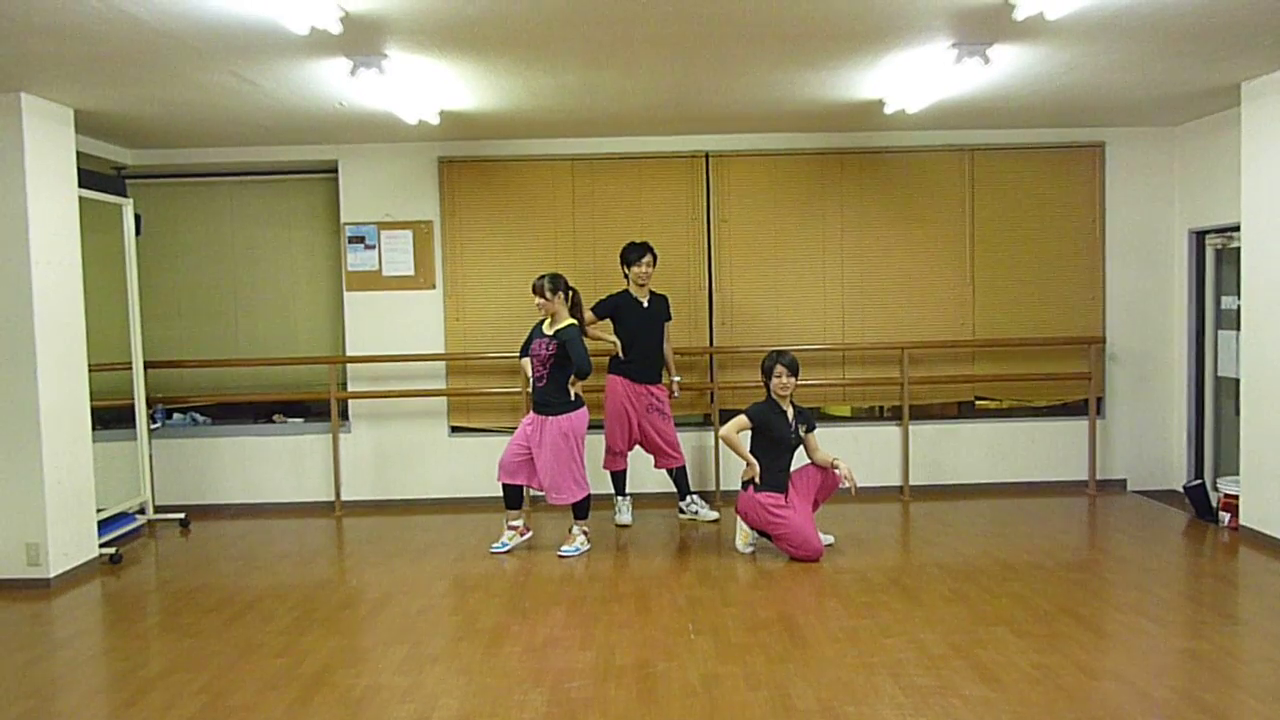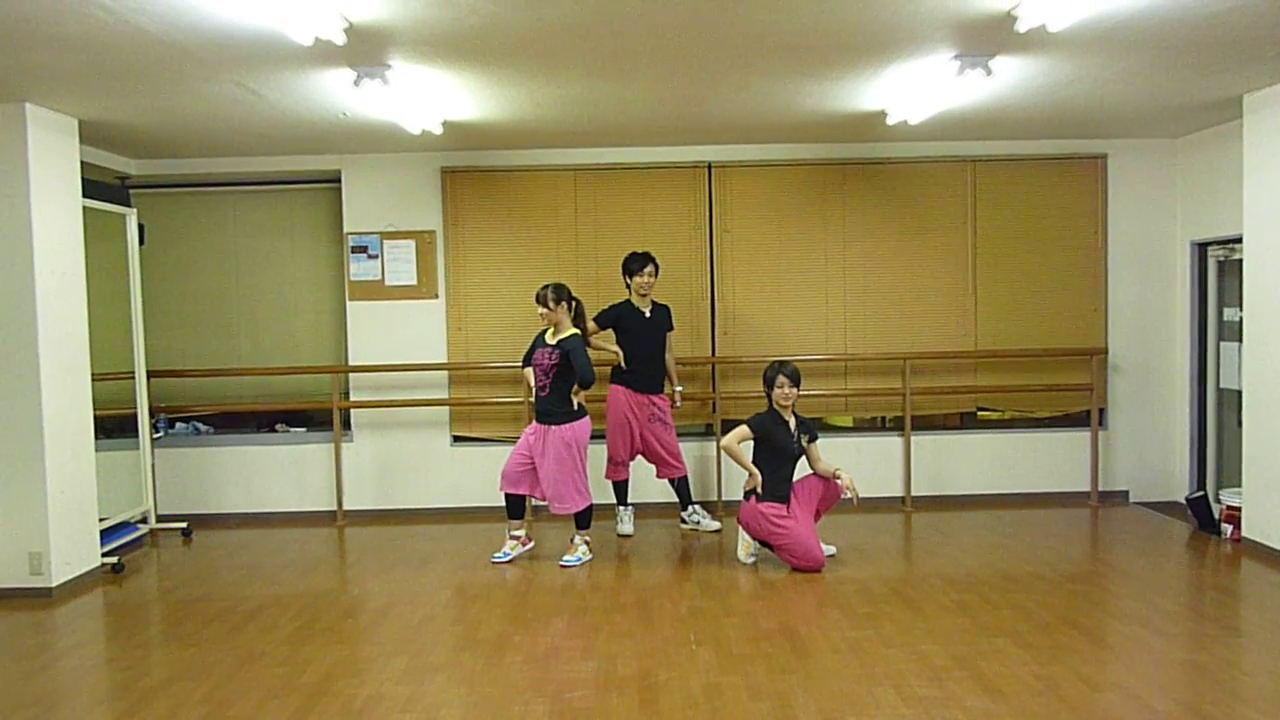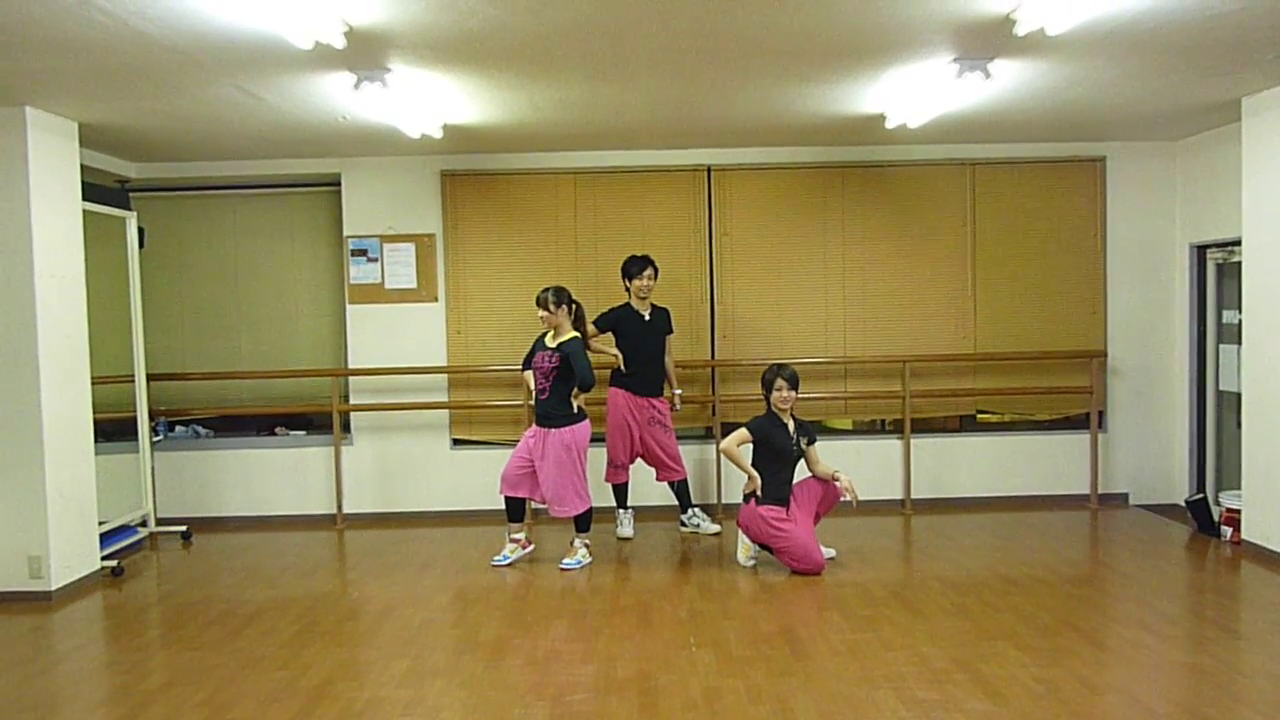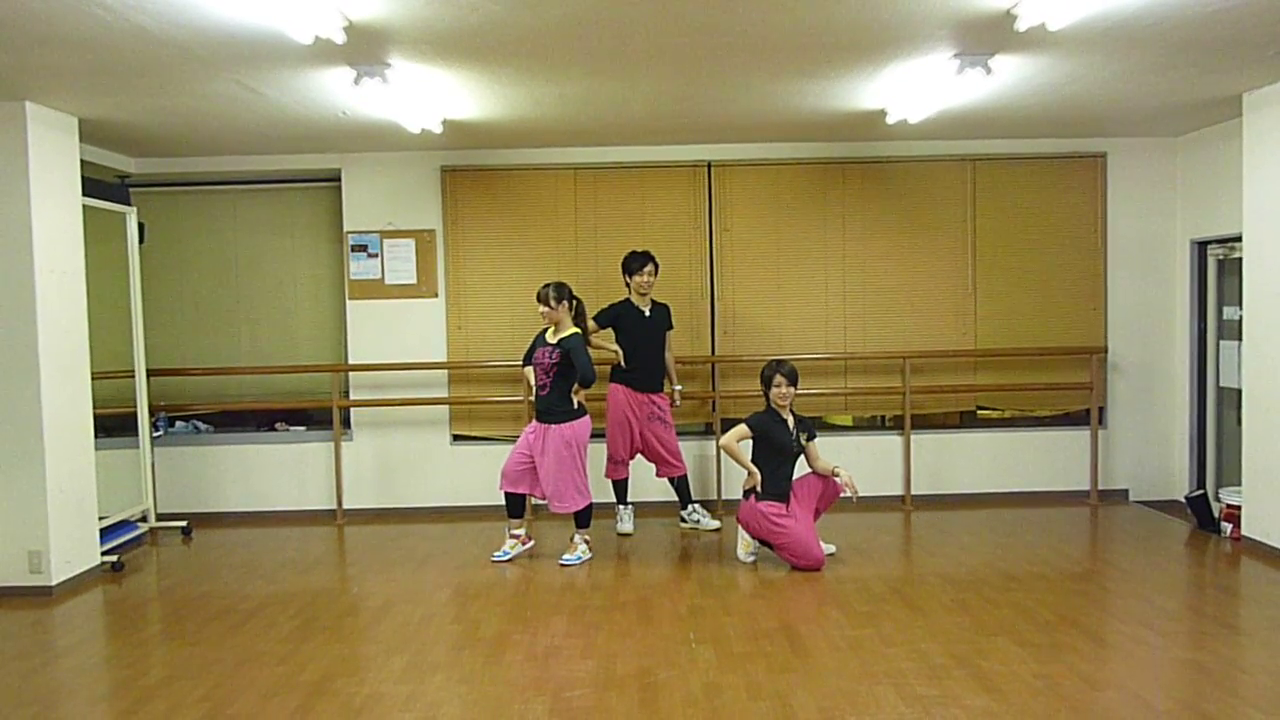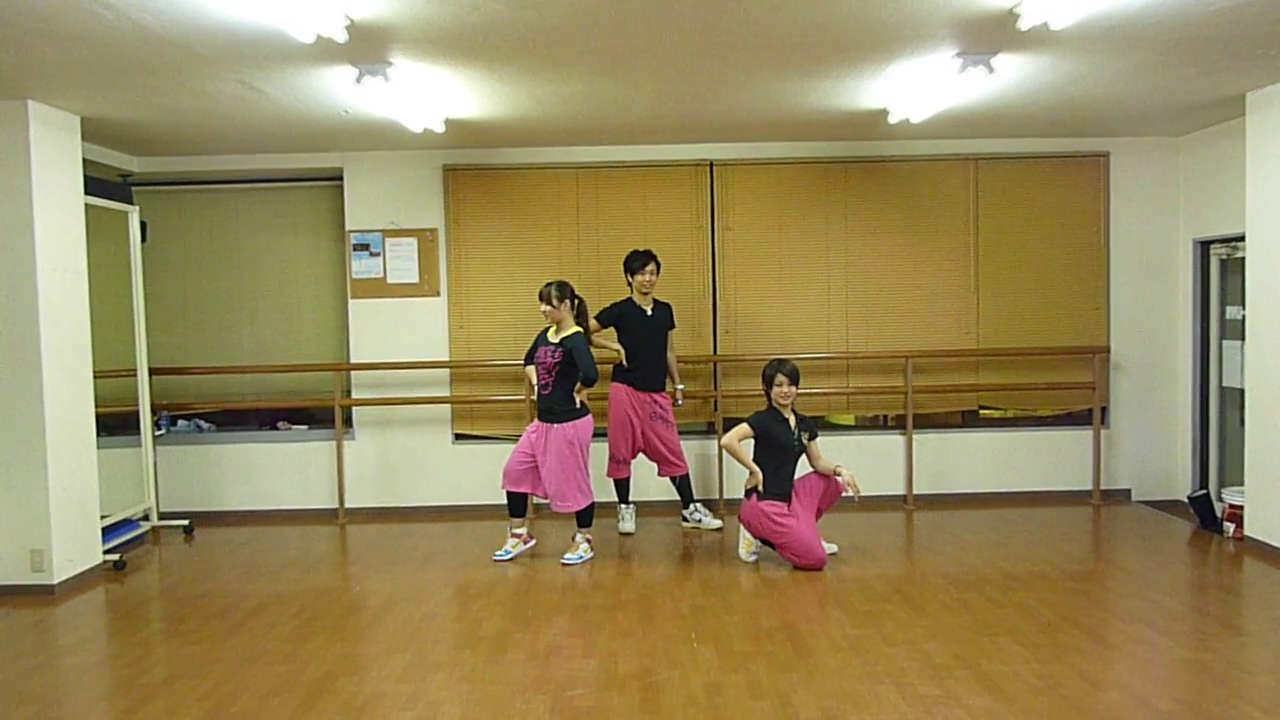
dt=0.5s
person 1, frame 1
left shoulder: (661, 302)
right shoulder: (616, 302)
left wrist: (674, 377)
right wrist: (611, 338)
left hip: (653, 385)
right hip: (622, 382)
left knee: (668, 443)
right knee: (618, 443)
left ankle: (687, 501)
right ankle: (622, 501)
person 1, frame 2
left shoulder: (663, 312)
right shoulder: (618, 312)
right elbow: (582, 335)
left wrist: (676, 387)
right wrist: (613, 348)
left hip: (655, 394)
right hip: (624, 392)
left knee: (670, 453)
right knee: (620, 453)
left ankle: (688, 511)
right ankle: (624, 511)
person 1, frame 3
left shoulder: (663, 315)
right shoulder: (618, 315)
right elbow: (582, 339)
left wrist: (676, 391)
right wrist: (612, 351)
left hip: (655, 398)
right hip: (624, 395)
left knee: (670, 456)
right knee: (620, 456)
left ankle: (689, 514)
right ankle: (624, 514)
person 1, frame 4
left shoulder: (663, 311)
right shoulder: (618, 311)
left wrist: (676, 386)
right wrist: (613, 347)
left hip: (655, 393)
right hip: (624, 391)
left knee: (670, 452)
right knee: (620, 451)
left ankle: (688, 510)
right ankle: (624, 510)
person 1, frame 5
left shoulder: (665, 310)
right shoulder: (619, 310)
left wrist: (678, 386)
right wrist: (614, 346)
left hip: (656, 393)
right hip: (625, 390)
left knee: (672, 451)
right knee: (622, 450)
left ankle: (690, 509)
right ankle: (625, 509)
person 2, frame 1
left shoulder: (570, 332)
right shoulder: (540, 328)
left elbow: (584, 367)
right elbow: (525, 353)
left wrist: (572, 384)
left hip: (565, 416)
right hip: (538, 415)
left knee: (569, 474)
right knee: (510, 463)
left ankle: (580, 533)
right ankle: (515, 528)
person 2, frame 2
left shoulder: (573, 342)
right shoulder: (542, 337)
left elbow: (587, 376)
right elbow: (527, 362)
left wrist: (575, 394)
left hip: (567, 425)
right hip: (541, 424)
left knee: (571, 484)
right knee: (513, 473)
left ankle: (582, 543)
right ankle: (518, 537)
person 2, frame 3
left shoulder: (573, 345)
right shoulder: (542, 340)
left elbow: (587, 379)
right elbow: (527, 365)
left wrist: (574, 397)
left hip: (567, 428)
right hip: (540, 427)
left knee: (571, 487)
right knee: (512, 476)
left ankle: (582, 545)
right ankle: (518, 540)
person 2, frame 4
left shoulder: (574, 341)
right shoulder: (543, 336)
left elbow: (588, 376)
right elbow: (528, 361)
left wrist: (575, 392)
left hip: (568, 424)
right hip: (541, 423)
left knee: (571, 483)
right knee: (513, 472)
left ankle: (582, 542)
right ankle: (518, 536)
person 2, frame 5
left shoulder: (576, 340)
right shoulder: (545, 335)
left elbow: (591, 375)
right elbow: (529, 360)
left wrist: (577, 391)
left hip: (570, 423)
right hip: (543, 422)
left knee: (574, 482)
right knee: (514, 471)
left ankle: (584, 540)
right ankle: (519, 535)
person 3, frame 1
left shoulder: (803, 415)
right shoulder: (761, 411)
left elbow: (815, 454)
right elbow: (726, 432)
left wrist: (838, 463)
right wrist: (752, 462)
left hip: (785, 487)
right hip: (760, 494)
right knee: (812, 550)
left ankle: (798, 525)
right ankle: (756, 525)
person 3, frame 2
left shoulder: (805, 426)
right shoulder: (764, 421)
left elbow: (817, 464)
right elbow: (727, 442)
left wrist: (840, 473)
right wrist: (754, 472)
left hip: (787, 497)
right hip: (763, 504)
right knee: (814, 561)
left ankle: (800, 535)
right ankle: (759, 535)
person 3, frame 3
left shoulder: (803, 428)
right shoulder: (762, 424)
left elbow: (816, 466)
right elbow: (726, 445)
left wrist: (838, 475)
right wrist: (753, 475)
left hip: (787, 500)
right hip: (762, 508)
right knee: (813, 563)
left ankle: (800, 538)
right ankle: (758, 539)
person 3, frame 4
left shoulder: (803, 424)
right shoulder: (762, 420)
left elbow: (816, 463)
right elbow: (726, 442)
left wrist: (838, 471)
right wrist: (753, 471)
left hip: (786, 497)
right hip: (763, 504)
right knee: (813, 559)
left ankle: (799, 534)
right ankle: (757, 533)
person 3, frame 5
left shoulder: (805, 424)
right shoulder: (763, 419)
left elbow: (817, 461)
right elbow: (728, 441)
left wrist: (840, 470)
right wrist: (754, 470)
left hip: (788, 496)
right hip: (764, 503)
right knee: (815, 559)
left ankle: (801, 533)
right ankle: (760, 534)
